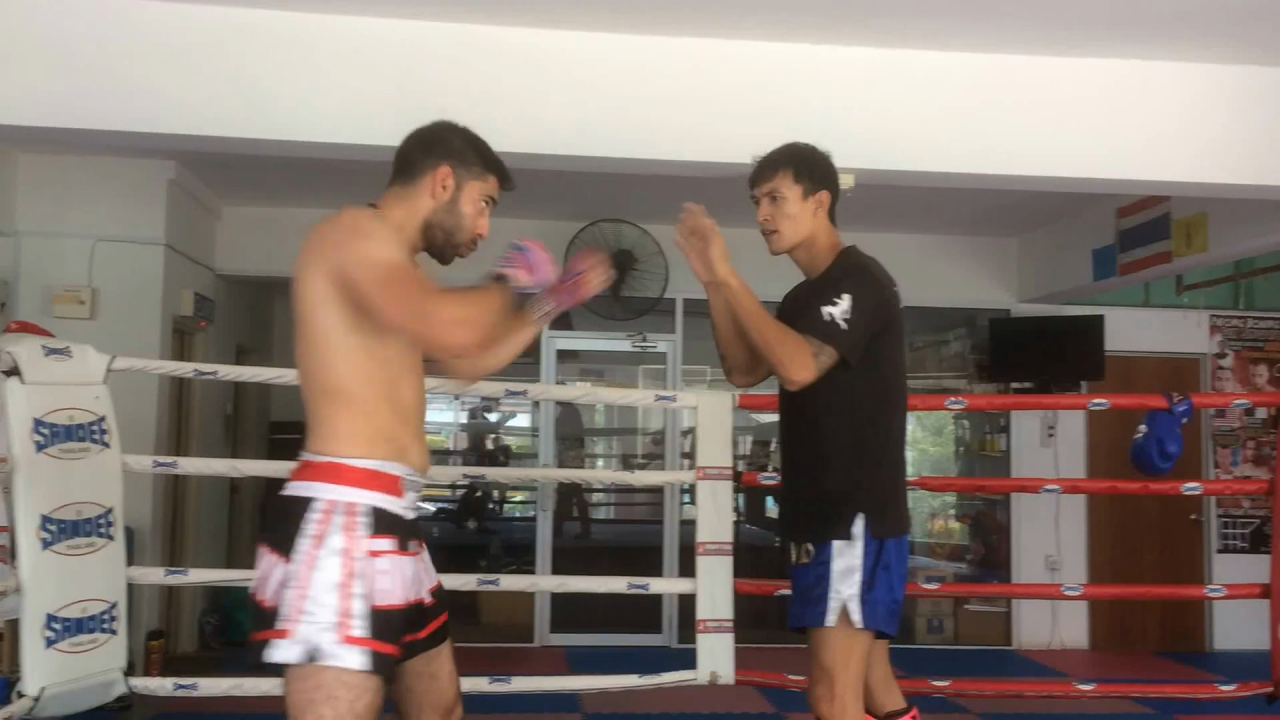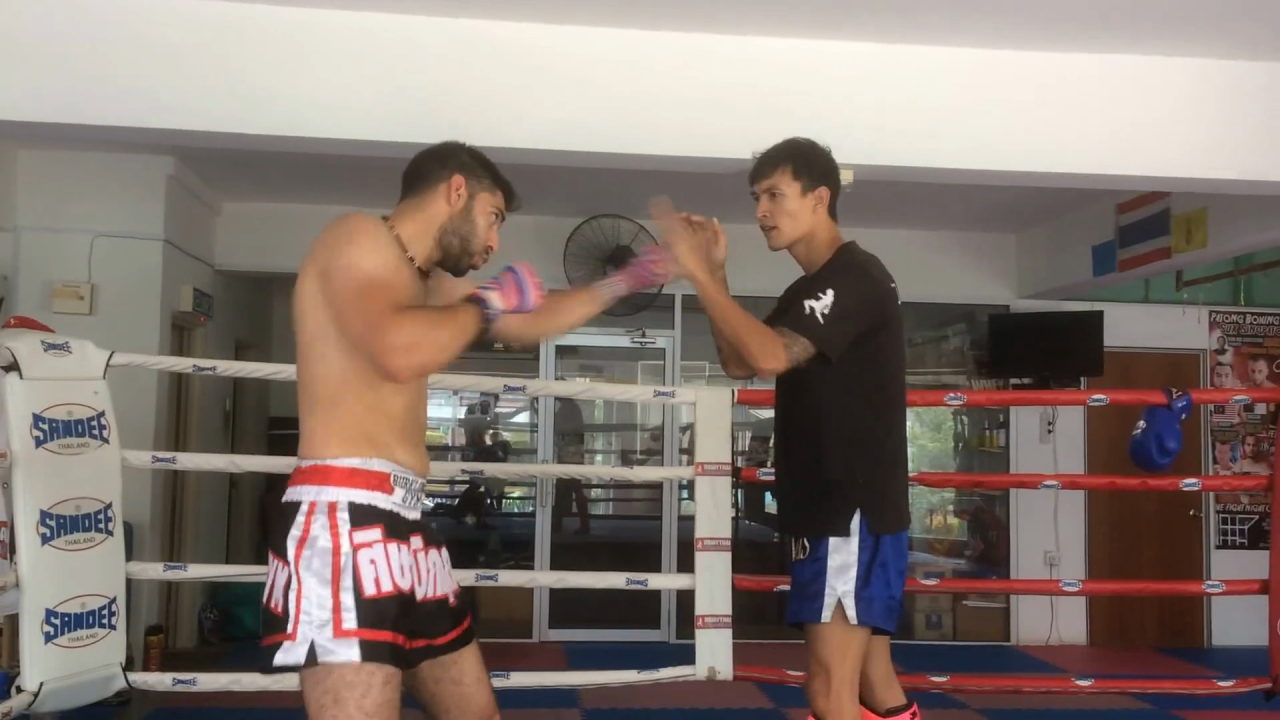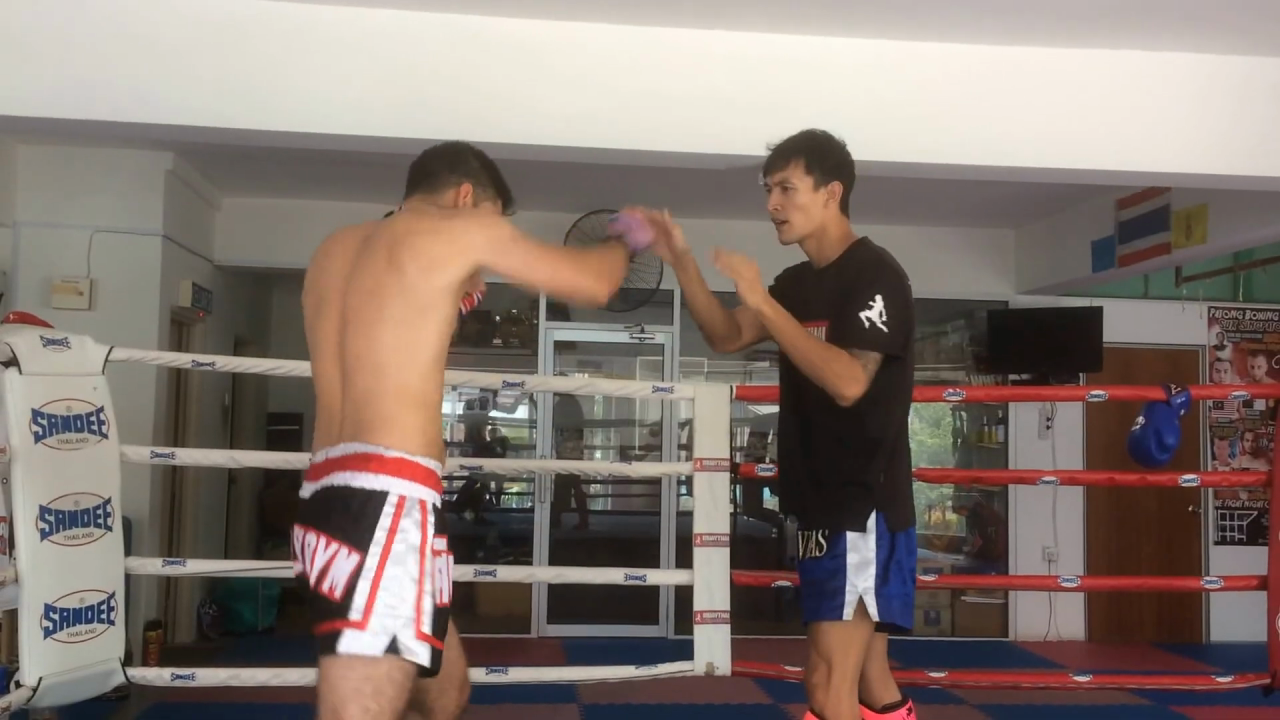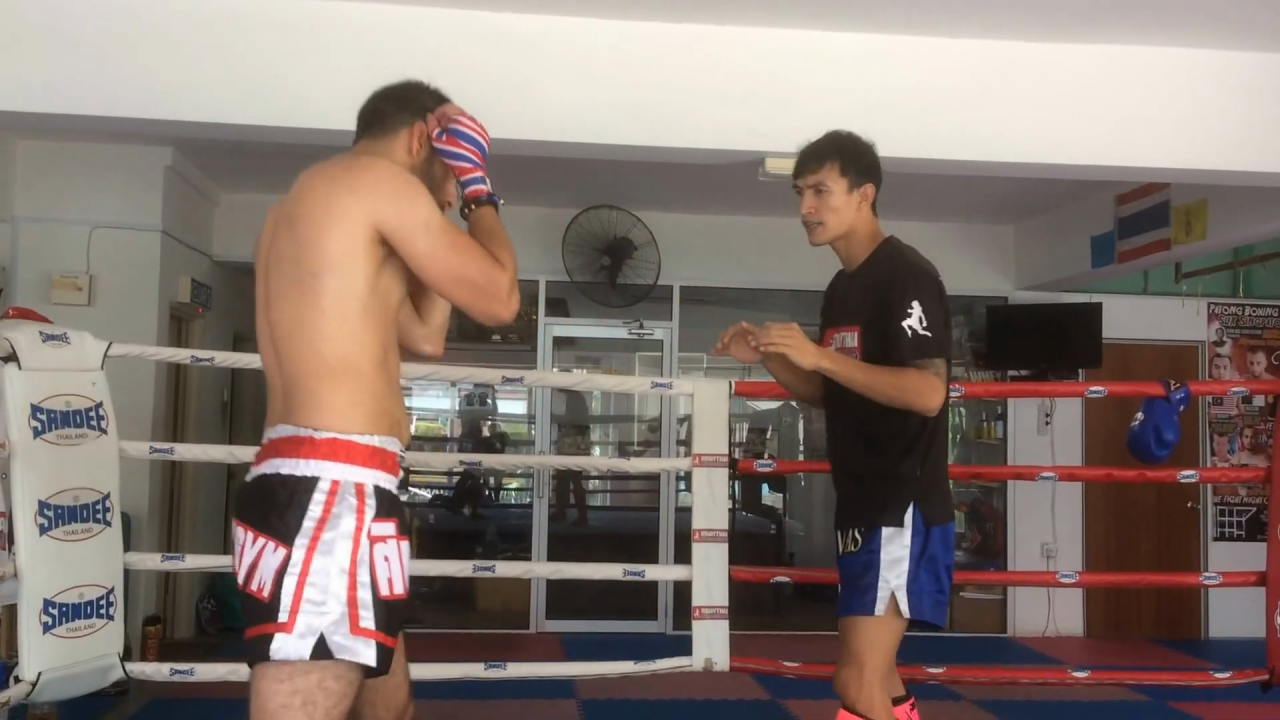
dt=0.4s
person 1, frame 1
left shoulder: (399, 264)
right shoulder: (354, 234)
left elbow: (469, 361)
right elbow: (452, 332)
left wrist: (548, 299)
right wrist: (516, 281)
left hip: (381, 523)
right hip: (341, 520)
person 1, frame 2
left shoulder: (422, 280)
right shoulder: (354, 239)
left elbow: (534, 321)
right elbow: (400, 355)
left wrist: (628, 280)
right wrist: (485, 302)
left hip: (398, 526)
right hip: (344, 518)
person 1, frame 3
left shoulder: (336, 251)
right shoulder: (457, 229)
right elbow: (591, 285)
right wrist: (628, 243)
left hip: (340, 499)
right hip: (386, 506)
person 1, frame 4
left shoulder: (301, 205)
right shoulder: (377, 179)
left elbow: (424, 334)
right elbow: (499, 300)
left wrist: (436, 228)
right wrist: (476, 189)
left hip: (310, 488)
right hip: (335, 494)
person 2, frame 1
left shoulder: (860, 280)
right shoulder: (804, 296)
left elbow: (797, 368)
right elbow: (744, 371)
left wrist: (729, 278)
right wrist: (712, 284)
left hip: (854, 514)
right hip: (831, 510)
person 2, frame 2
left shoulder: (856, 276)
right shoulder: (806, 291)
left elbow: (770, 357)
right elbow: (741, 364)
left wrist: (701, 276)
right wrist: (713, 275)
left hip: (853, 510)
right hip: (830, 507)
person 2, frame 3
left shoulder: (875, 274)
right shoulder: (799, 280)
left elbow: (849, 382)
right elbow: (726, 337)
left wrist: (762, 303)
right wrist: (681, 260)
left hip: (863, 505)
right hip: (827, 504)
person 2, frame 4
left shoulder: (906, 276)
right shoulder: (841, 287)
left elbow: (927, 393)
left wrist: (821, 356)
right wrist: (766, 353)
left hip: (901, 507)
right hip: (866, 505)
